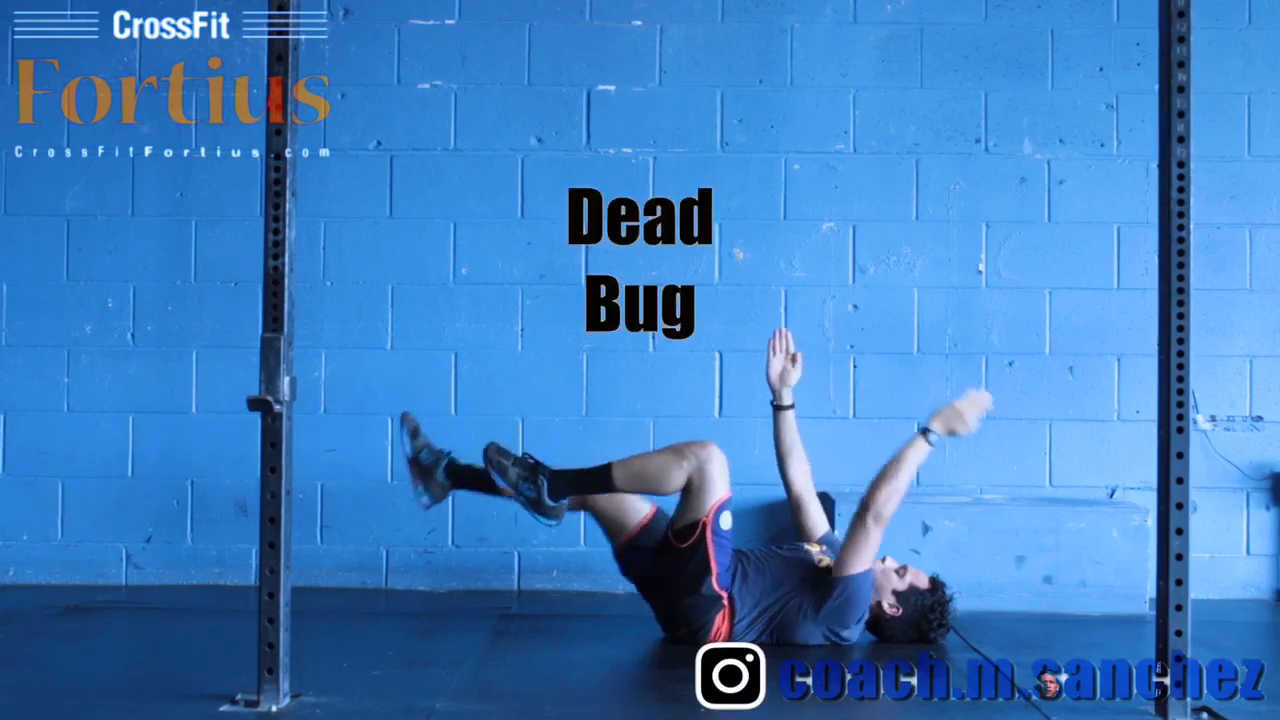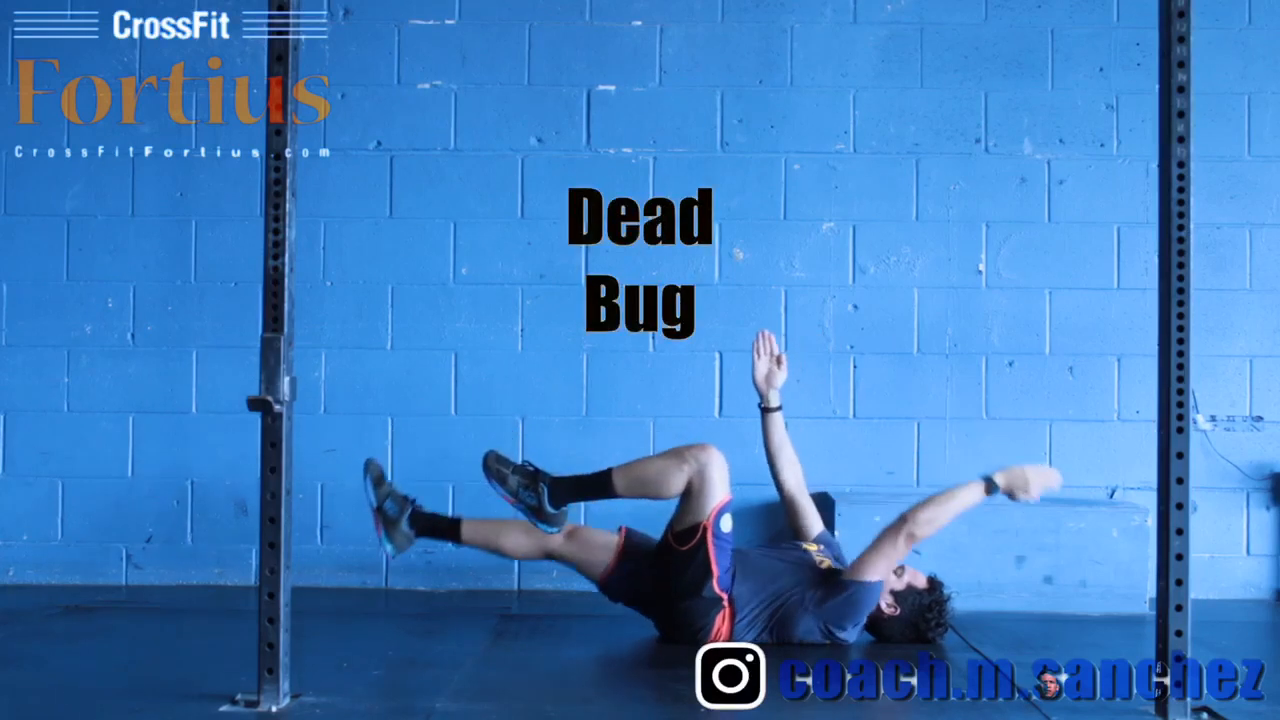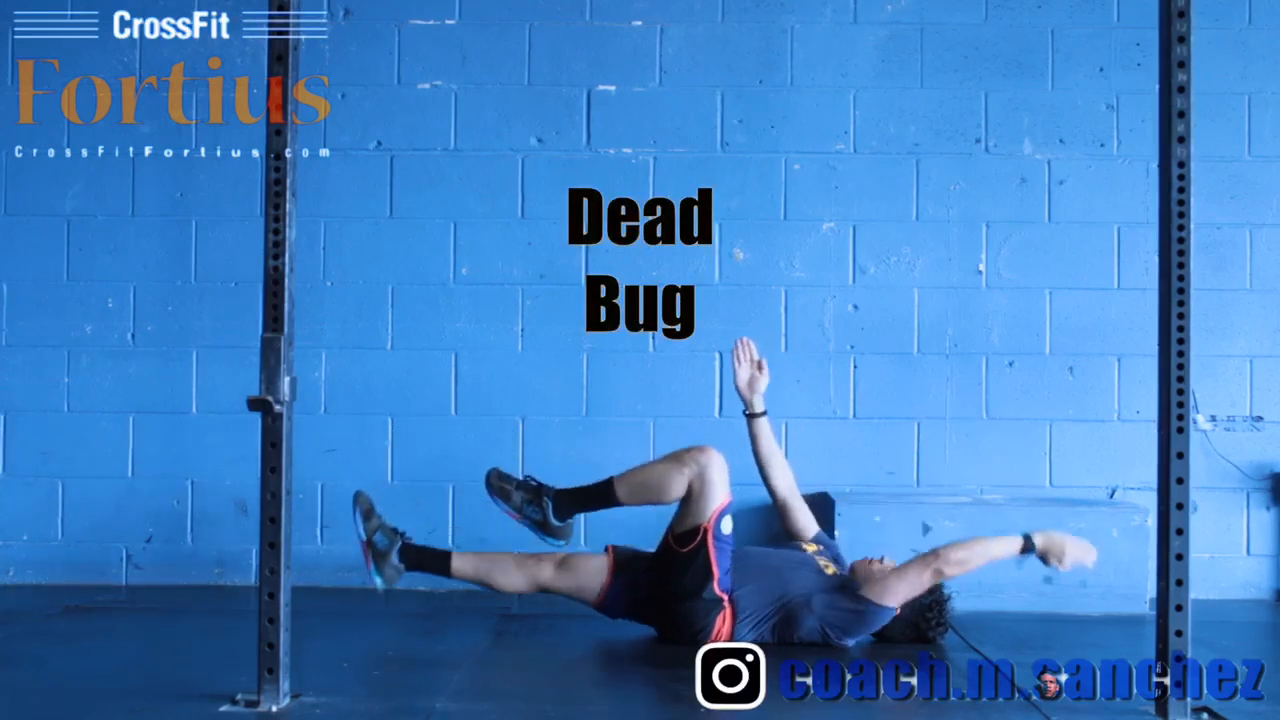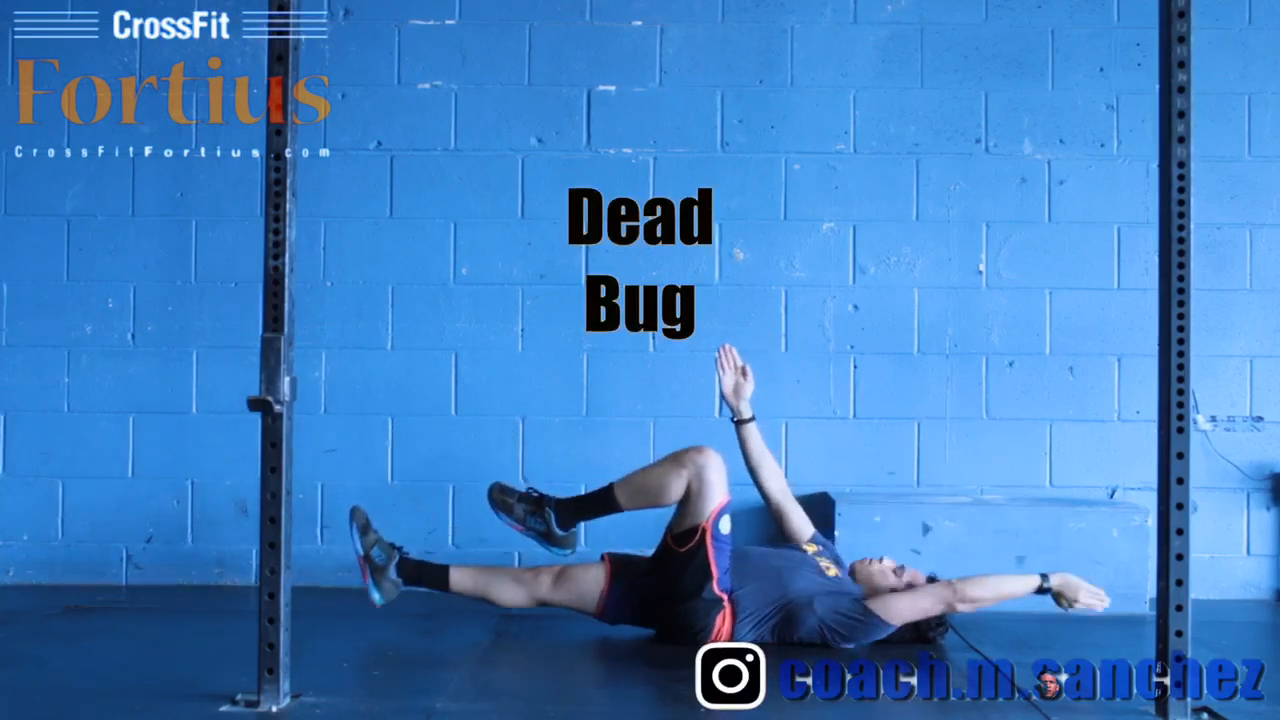
dt=0.3s
person 1, frame 1
left shoulder: (847, 607)
right shoulder: (833, 559)
left elbow: (875, 513)
right elbow: (800, 485)
left wrist: (931, 432)
right wrist: (783, 395)
left hip: (703, 605)
right hip: (688, 584)
left knee: (705, 457)
right knee: (595, 486)
left ankle: (553, 486)
right ankle: (450, 474)
person 1, frame 2
left shoulder: (847, 608)
right shoulder: (830, 559)
left elbow: (908, 529)
right elbow: (792, 483)
left wrist: (993, 484)
right wrist: (770, 398)
left hip: (702, 605)
right hip: (677, 586)
left knee: (705, 459)
right knee: (560, 538)
left ankle: (555, 492)
right ankle: (416, 522)
person 1, frame 3
left shoulder: (856, 610)
right shoulder: (833, 564)
left elbow: (938, 562)
right elbow: (784, 488)
left wrist: (1033, 543)
right wrist: (755, 404)
left hip: (704, 605)
right hip: (678, 589)
left knee: (704, 462)
right knee: (549, 570)
left ankle: (558, 505)
right ankle: (405, 556)
person 1, frame 4
left shoulder: (860, 616)
right shoulder: (828, 559)
left elbow: (954, 594)
right elbow: (775, 489)
left wrist: (1048, 581)
right wrist: (743, 410)
left hip: (703, 608)
right hip: (674, 592)
left knee: (702, 462)
right knee: (542, 583)
left ankle: (560, 515)
right ankle: (400, 571)
